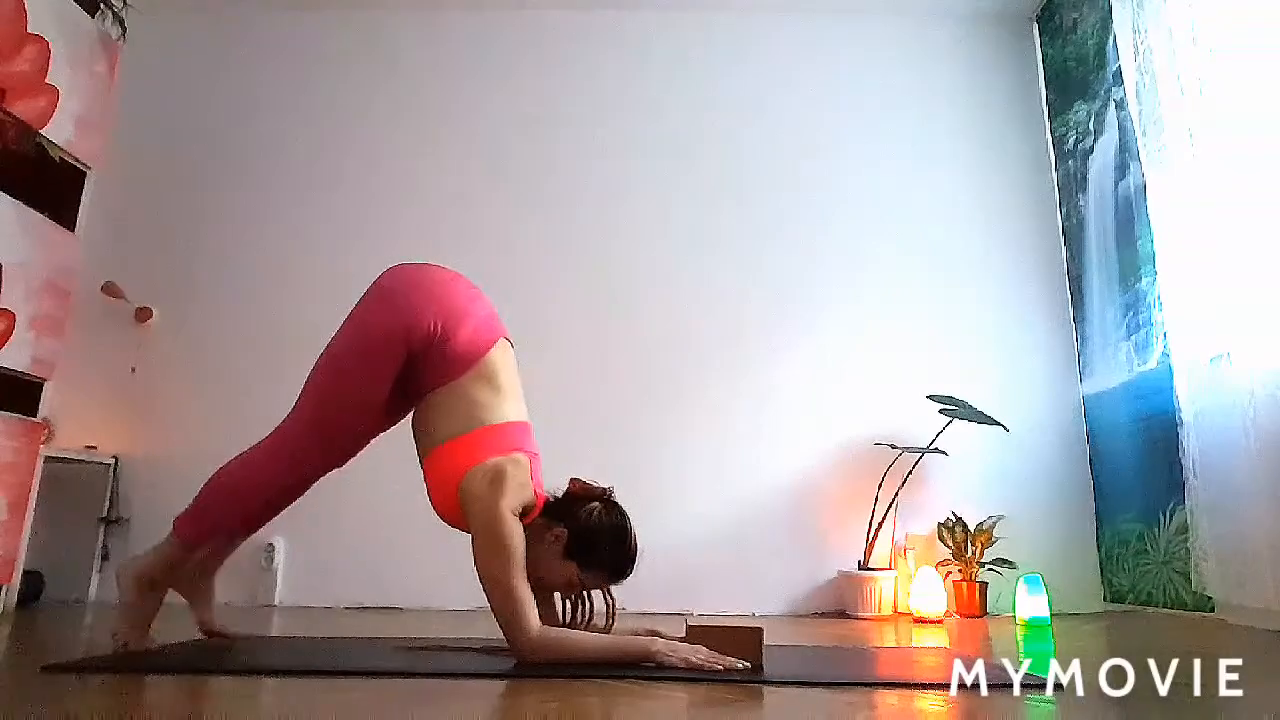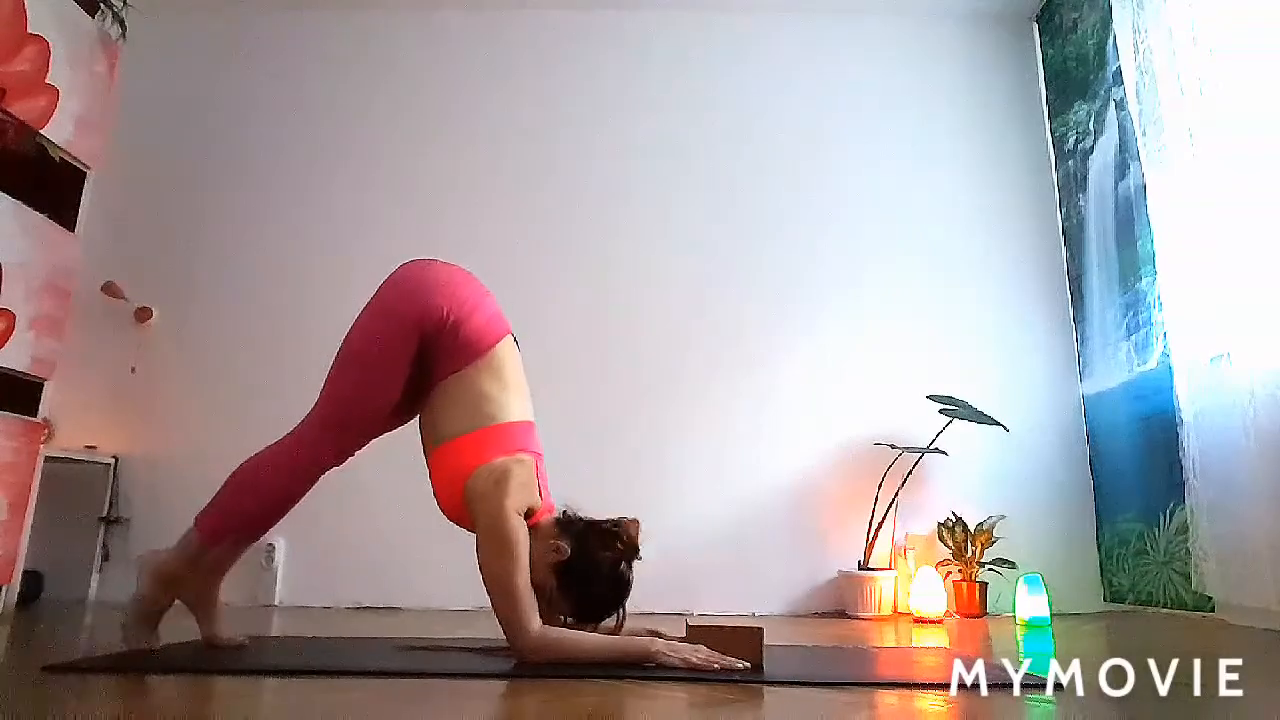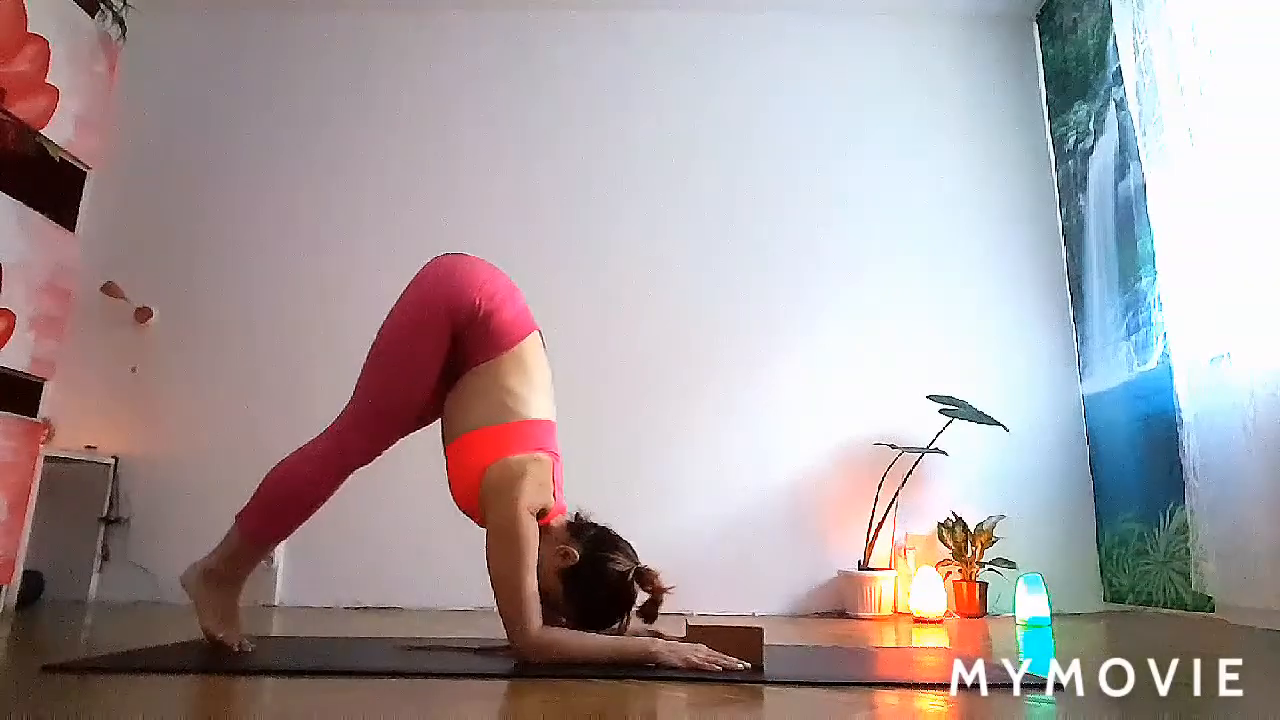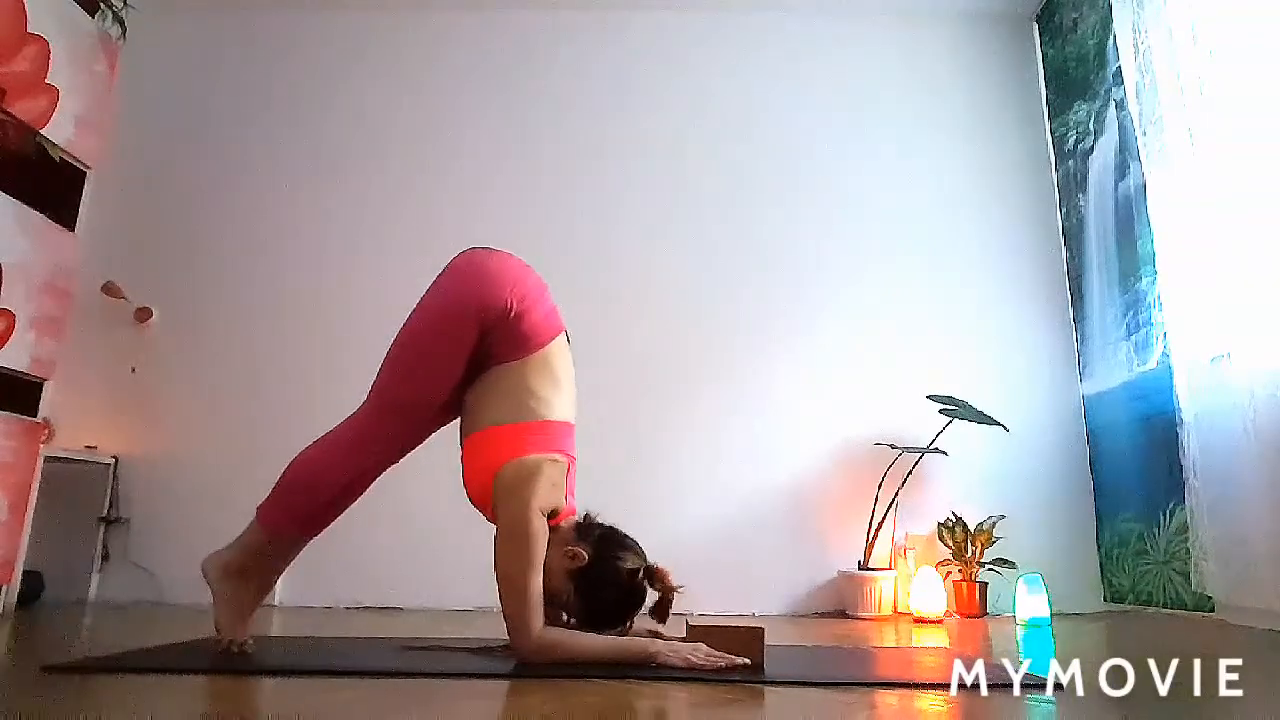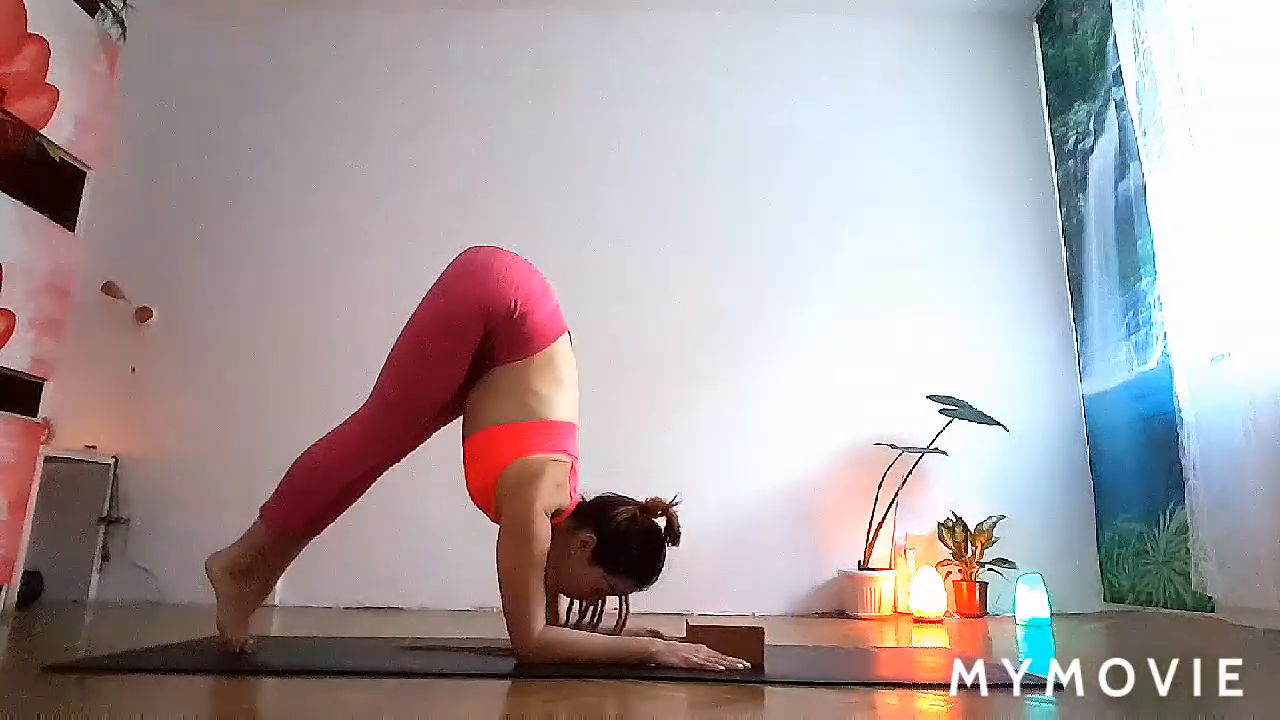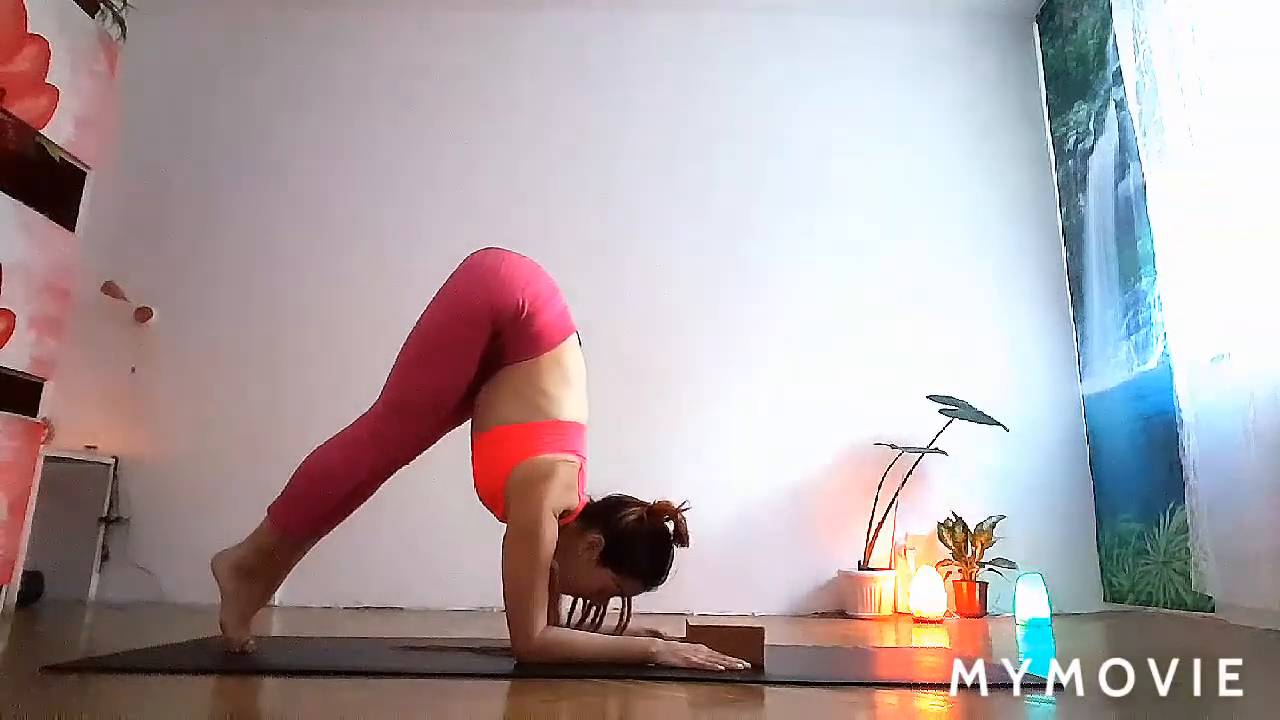
dt=0.5s
person 1, frame 1
left shoulder: (526, 504)
right shoulder: (500, 501)
left elbow: (535, 626)
right elbow: (528, 642)
left wrist: (625, 636)
right wrist: (648, 648)
left hip: (436, 318)
right hip: (414, 309)
left knee: (314, 455)
right knee: (298, 450)
left ankle: (198, 568)
right ankle: (154, 569)
person 1, frame 2
right shoulder: (505, 499)
right elbow: (529, 641)
left wrist: (613, 632)
right wrist: (647, 648)
left hip: (443, 330)
right hip: (429, 308)
left knee: (321, 451)
right knee: (318, 444)
left ankle: (203, 577)
right ankle: (174, 565)
person 1, frame 3
right shoulder: (519, 499)
right elbow: (530, 642)
left wrist: (631, 633)
right wrist: (649, 647)
left hip: (473, 320)
right hip: (459, 299)
left knee: (354, 446)
right knee: (351, 441)
left ankle: (228, 573)
right ankle: (217, 570)
person 1, frame 4
right shoulder: (531, 498)
right elbow: (529, 641)
left wrist: (622, 632)
right wrist: (648, 648)
left hip: (499, 318)
left knee: (377, 446)
right knee: (372, 438)
left ankle: (255, 573)
right ankle: (240, 562)
person 1, frame 5
right shoulder: (535, 498)
right elbow: (530, 644)
left wrist: (625, 636)
right wrist: (649, 649)
left hip: (505, 311)
left knee: (381, 444)
right knee: (376, 436)
right ankle: (243, 562)
person 1, frame 6
right shoulder: (544, 498)
right elbow: (529, 642)
left wrist: (621, 634)
right wrist: (649, 649)
left hip: (510, 319)
left knee: (390, 445)
right knee: (385, 437)
left ankle: (261, 569)
right ankle: (251, 561)
